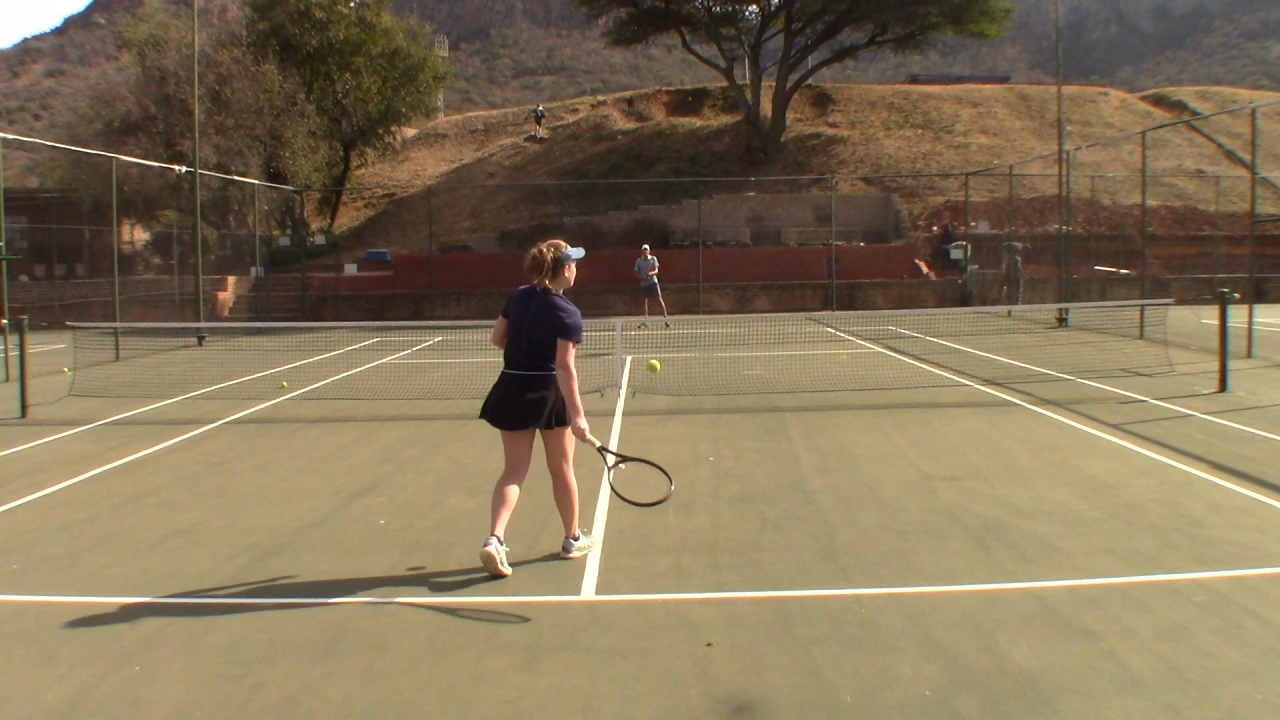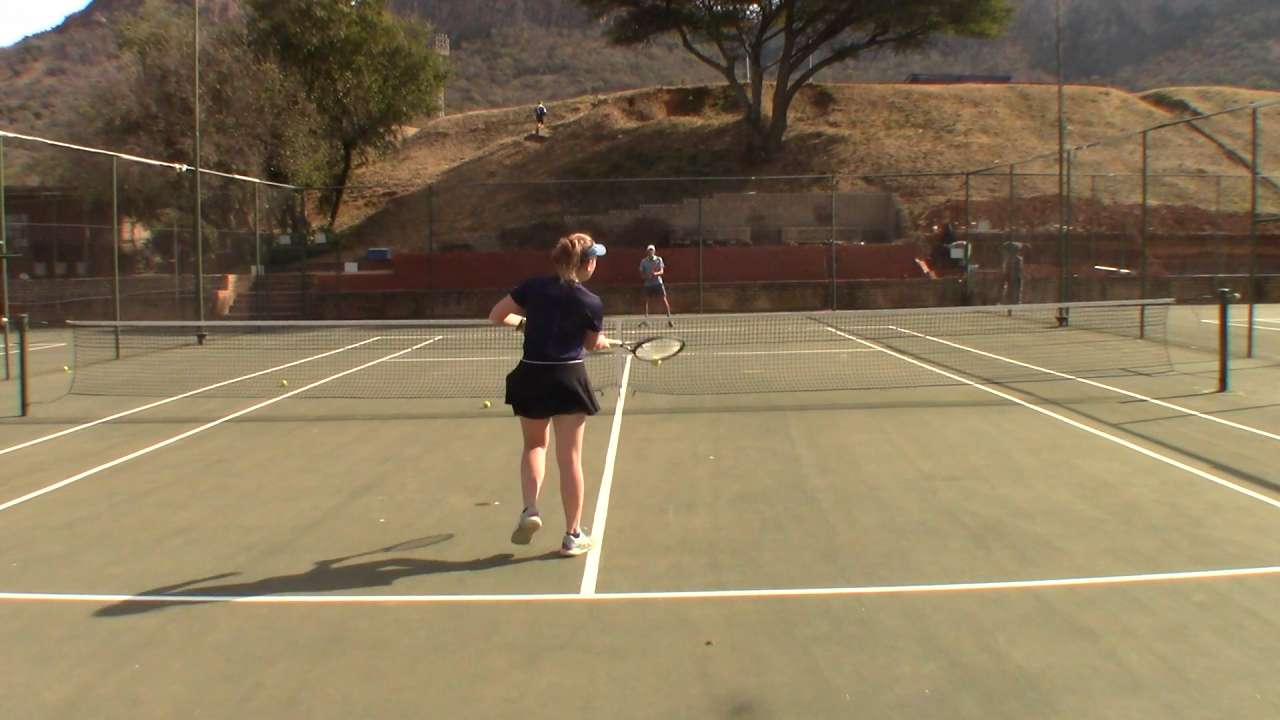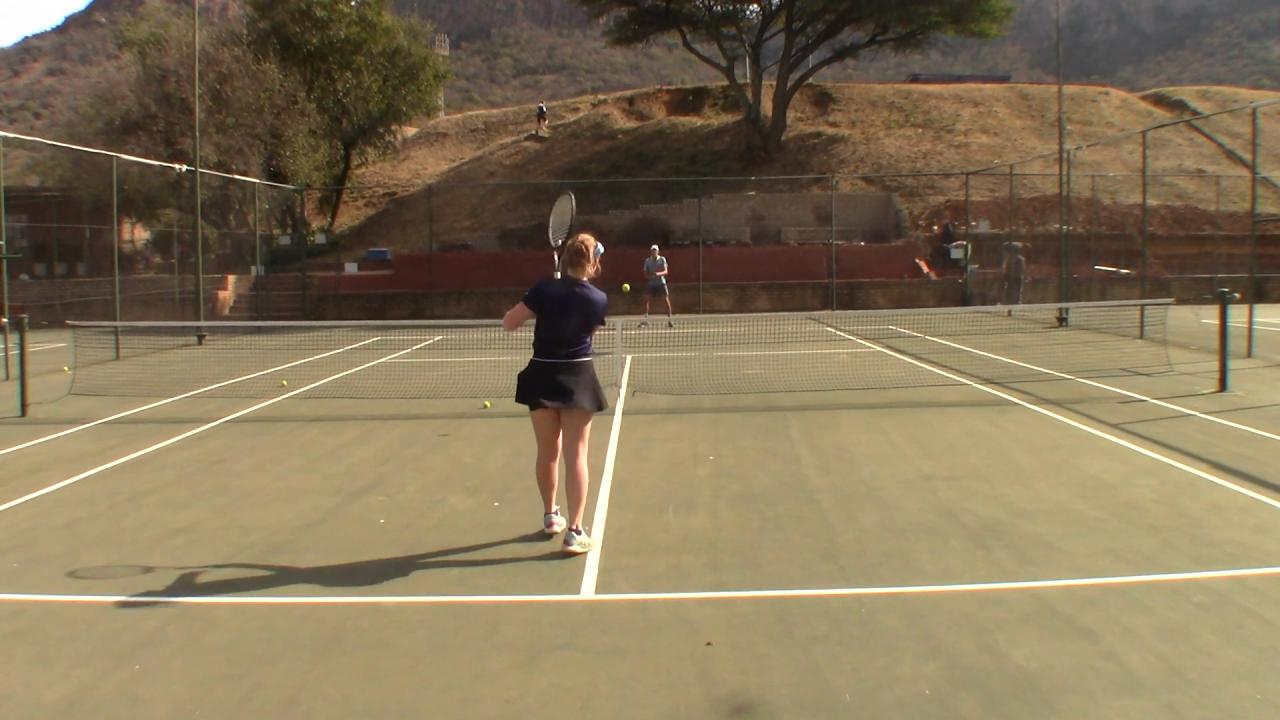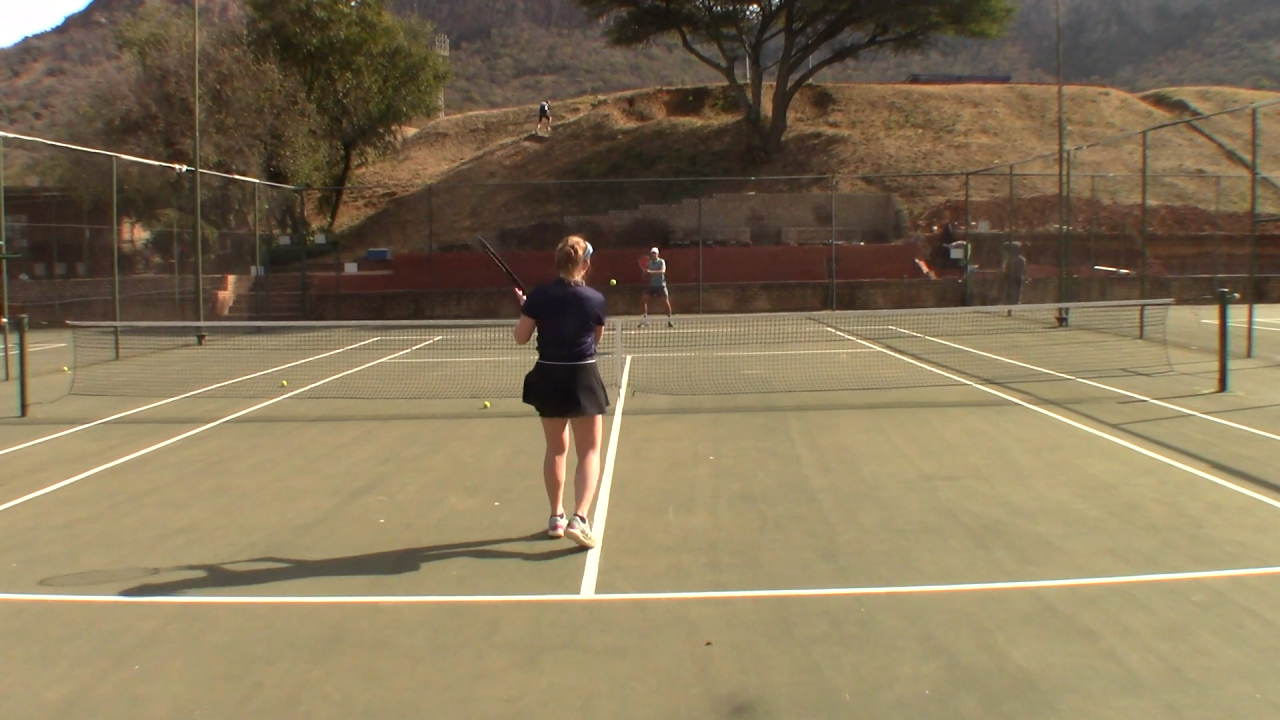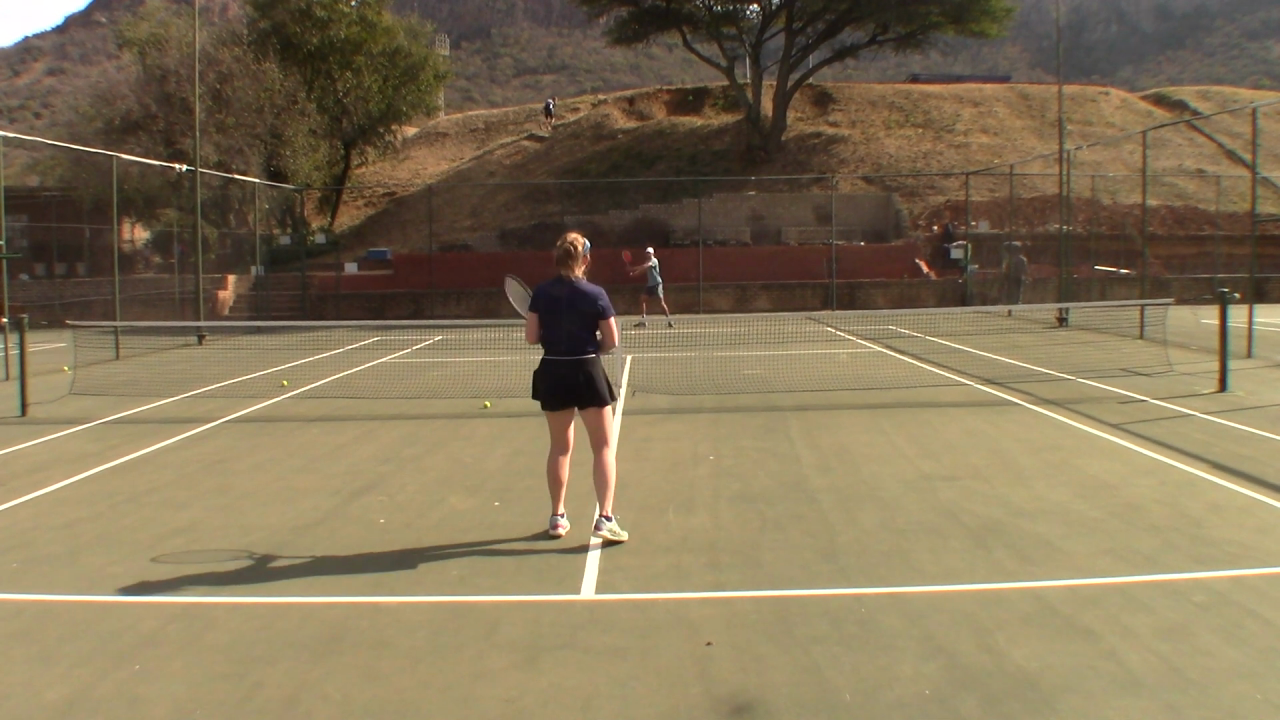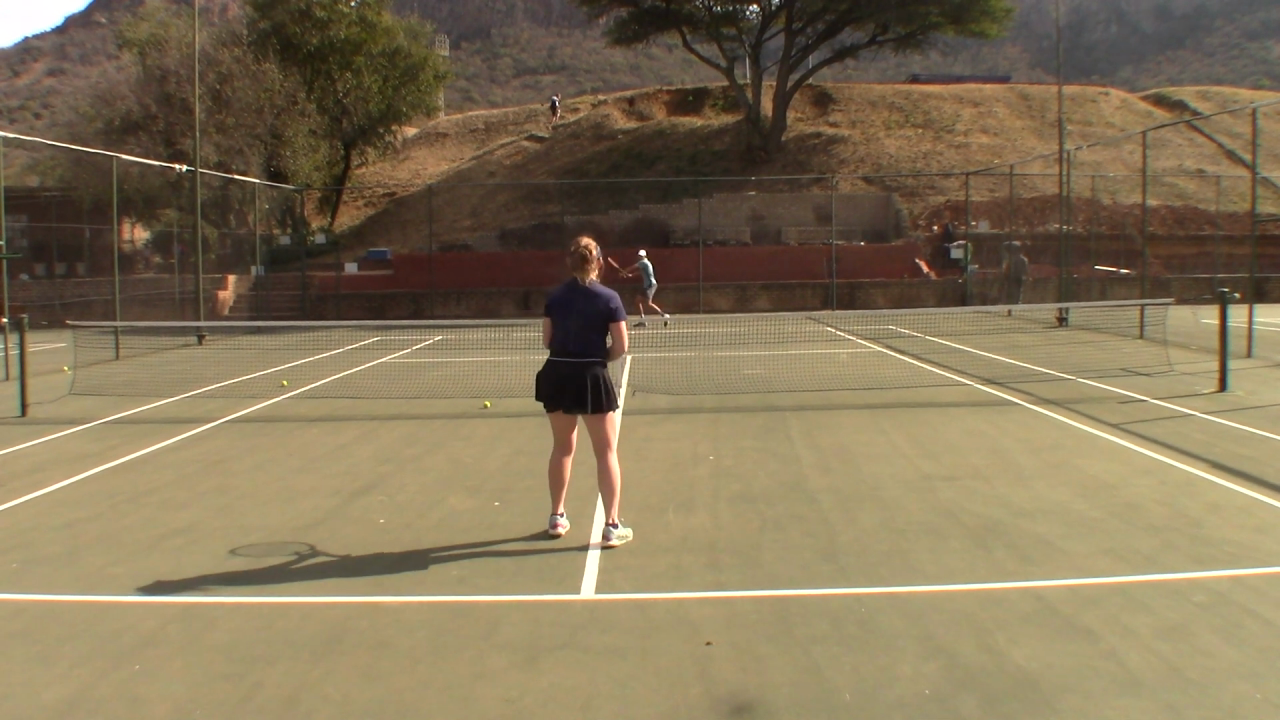
dt=0.2s
person 1, frame 1
left shoulder: (517, 297)
right shoulder: (567, 313)
left elbow: (499, 339)
right elbow: (566, 367)
right wrist: (578, 414)
left hip: (511, 389)
right hip: (547, 393)
left knee: (514, 475)
right knee: (562, 468)
left ankle: (495, 539)
right ankle: (573, 538)
person 1, frame 2
left shoulder: (533, 286)
right shoulder: (592, 303)
left elbow: (496, 315)
right wrist: (605, 343)
left hip: (531, 377)
right hip: (569, 380)
left knee: (534, 447)
right knee: (570, 458)
left ankle: (530, 511)
right ankle: (573, 535)
person 1, frame 3
left shoulder: (543, 289)
right shoulder: (598, 299)
left elbow: (509, 323)
left hip: (541, 376)
right hip: (578, 377)
left knee: (548, 450)
right knee: (576, 455)
left ankle: (551, 515)
right ankle: (574, 531)
person 1, frame 4
left shoulder: (539, 295)
right shoulder: (594, 299)
left elbow: (520, 338)
right elbow: (594, 340)
left hip: (547, 378)
right hip: (582, 379)
left knee: (556, 448)
right knee: (589, 452)
left ankle: (556, 517)
right ankle: (579, 519)
person 1, frame 5
left shoulder: (541, 292)
right shoulder: (595, 295)
left elbow: (531, 337)
right elbow: (611, 342)
left hip: (552, 374)
right hip: (585, 374)
left knee: (560, 447)
right knee: (604, 448)
left ankle: (557, 517)
right ankle: (605, 519)
person 1, frame 6
left shoulder: (556, 296)
right shoulder: (609, 298)
left elbow: (547, 340)
right elbow: (620, 347)
right wrist: (600, 358)
left hip: (556, 375)
right hip: (591, 378)
left knee: (562, 448)
right knee: (606, 453)
left ankle: (556, 516)
right ankle: (612, 527)
